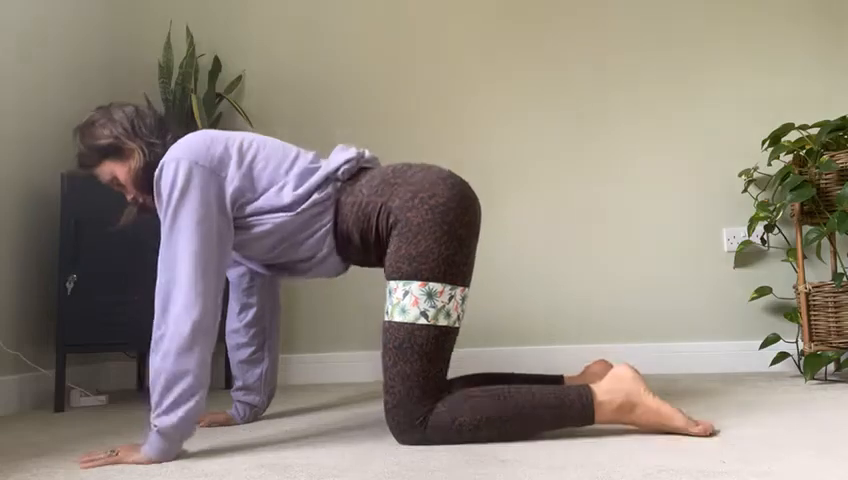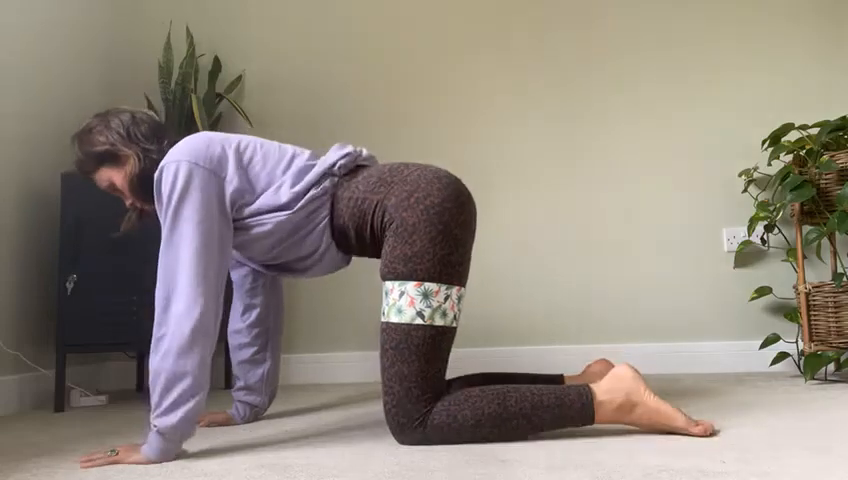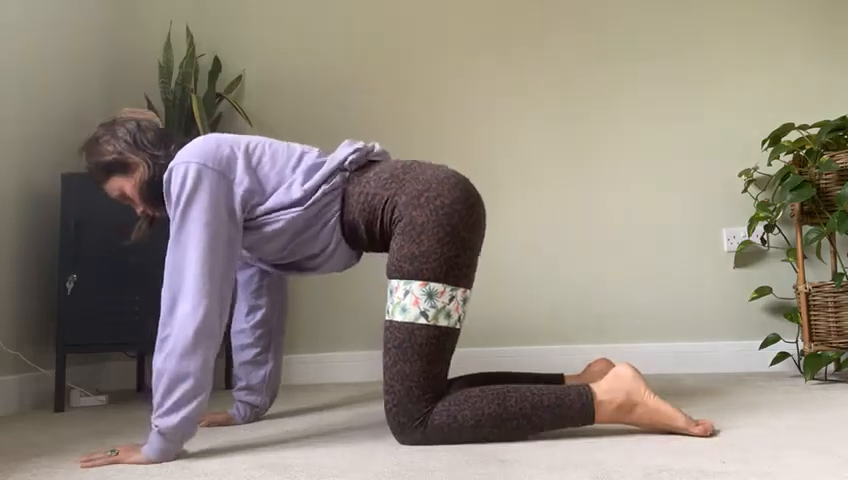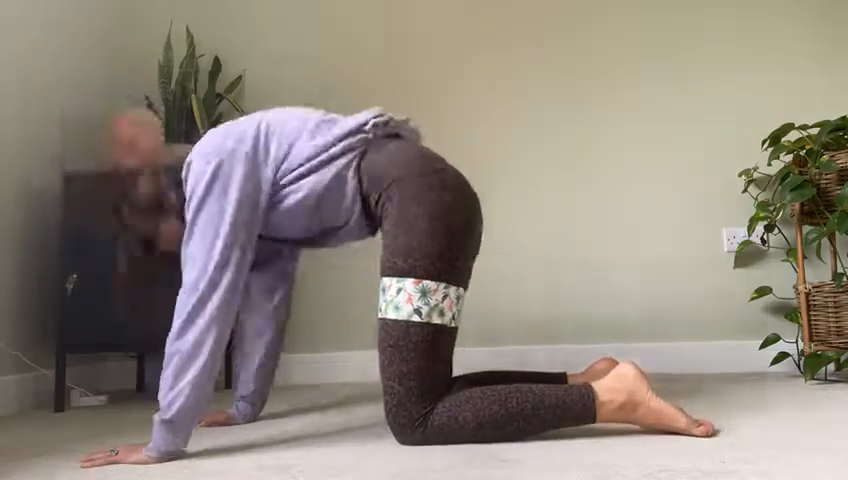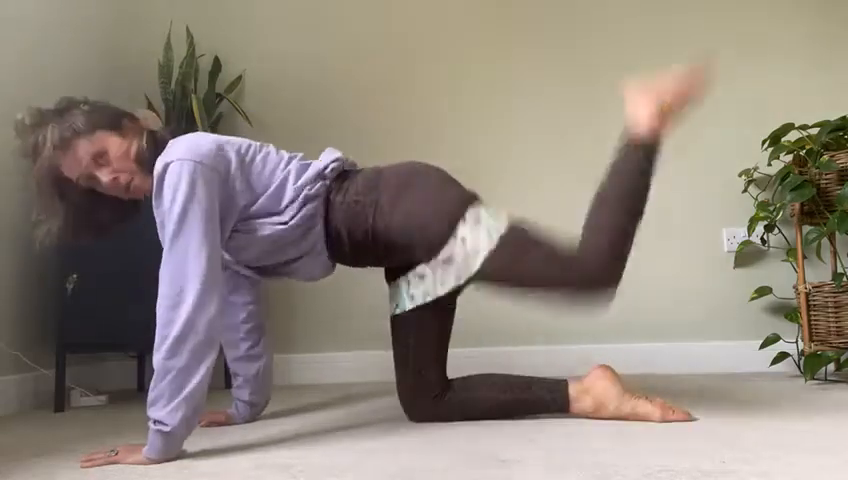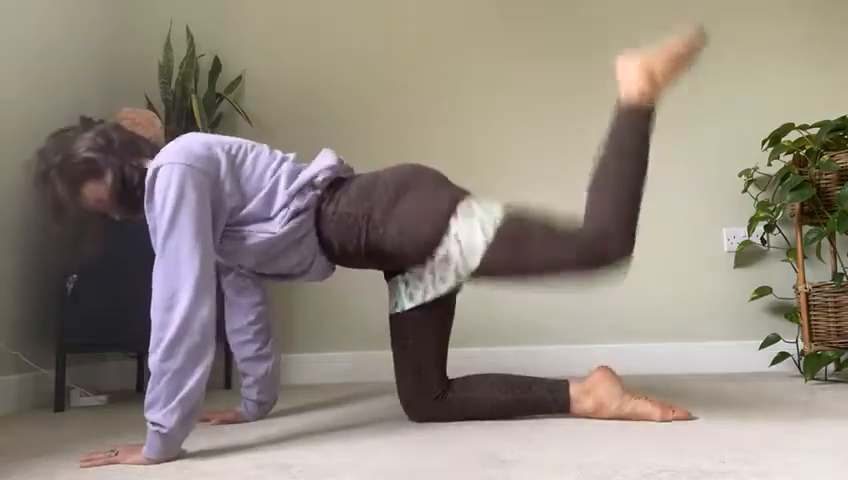
dt=0.4s
person 1, frame 1
left shoulder: (185, 162)
right shoulder: (214, 172)
left elbow: (185, 306)
right elbow: (249, 284)
left wrist: (162, 441)
right wrist: (248, 402)
left hip: (422, 209)
right hip: (422, 211)
left knee: (413, 420)
right knee: (420, 395)
left ankle: (608, 400)
right ankle: (587, 380)
person 1, frame 2
left shoulder: (184, 165)
right shoulder: (215, 176)
left elbow: (187, 306)
right elbow: (253, 285)
left wrist: (161, 440)
right wrist: (249, 401)
left hip: (416, 207)
right hip: (417, 208)
left knee: (414, 420)
right knee: (420, 393)
left ankle: (608, 398)
right ankle: (586, 379)
person 1, frame 3
left shoulder: (192, 166)
right shoulder: (222, 176)
left elbow: (193, 306)
right elbow: (258, 284)
left wrist: (163, 441)
right wrist: (249, 402)
left hip: (426, 207)
right hip: (427, 210)
left knee: (413, 420)
right knee: (421, 393)
left ankle: (609, 398)
right ankle: (587, 379)
person 1, frame 4
left shoulder: (213, 160)
right shoulder: (239, 158)
left elbow: (207, 295)
right elbow: (263, 283)
left wrist: (165, 439)
right wrist: (247, 403)
left hip: (419, 193)
right hip: (429, 200)
left knee: (414, 420)
right knee: (424, 390)
left ankle: (611, 398)
right ankle: (586, 380)
person 1, frame 5
left shoulder: (186, 162)
right shoulder: (184, 186)
left elbow: (190, 304)
right elbow: (232, 292)
left wrist: (161, 440)
right wrist: (248, 404)
left hip: (407, 203)
right hip: (396, 237)
left knee: (591, 269)
right knee: (428, 402)
left ankle: (644, 121)
right ankle: (588, 395)
person 1, frame 6
left shoulder: (175, 167)
right shoulder: (179, 183)
left elbow: (182, 306)
right elbow: (241, 289)
left wrist: (160, 439)
right wrist: (254, 401)
left hip: (401, 208)
right hip: (397, 236)
left knee: (600, 244)
right knee: (425, 401)
left ankle: (637, 89)
right ankle: (588, 396)
